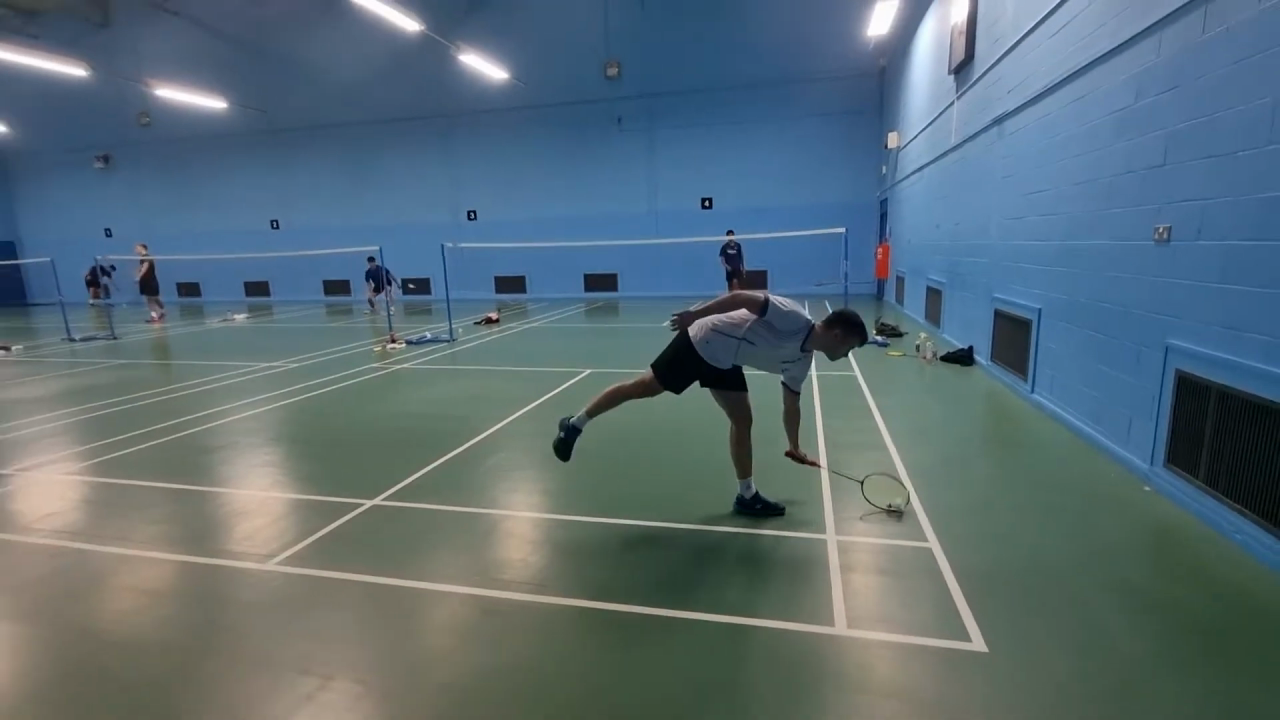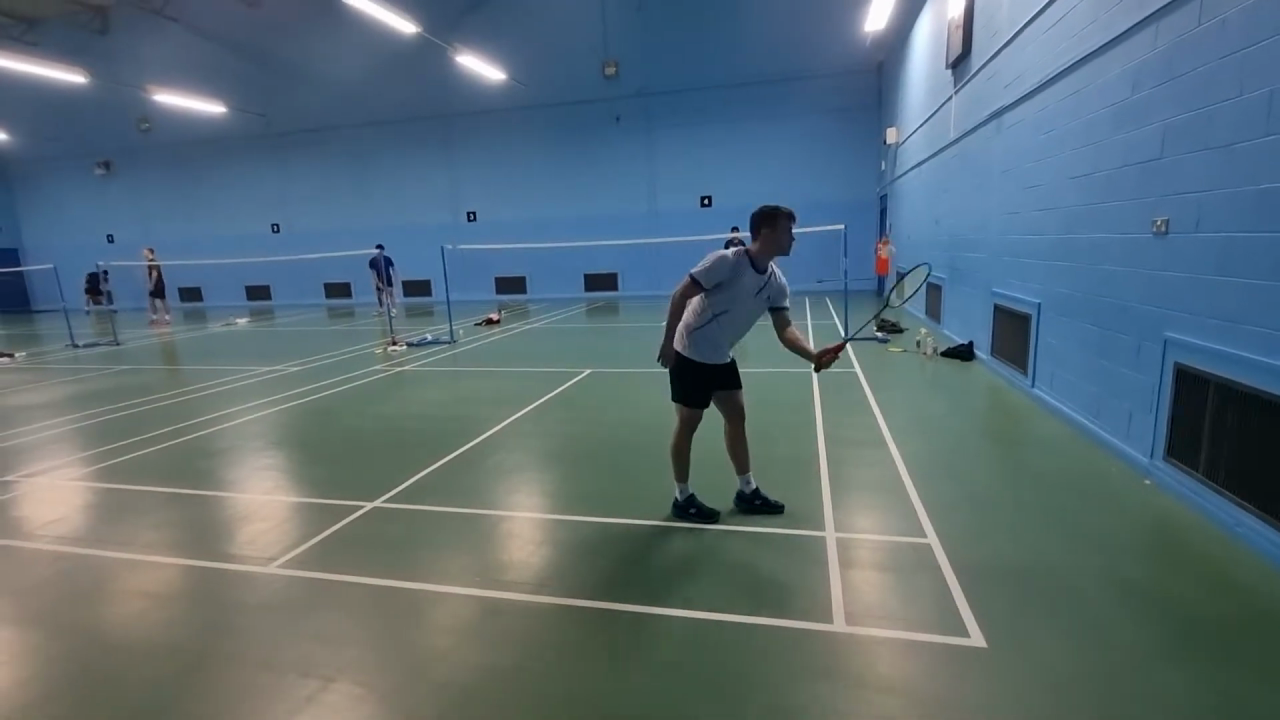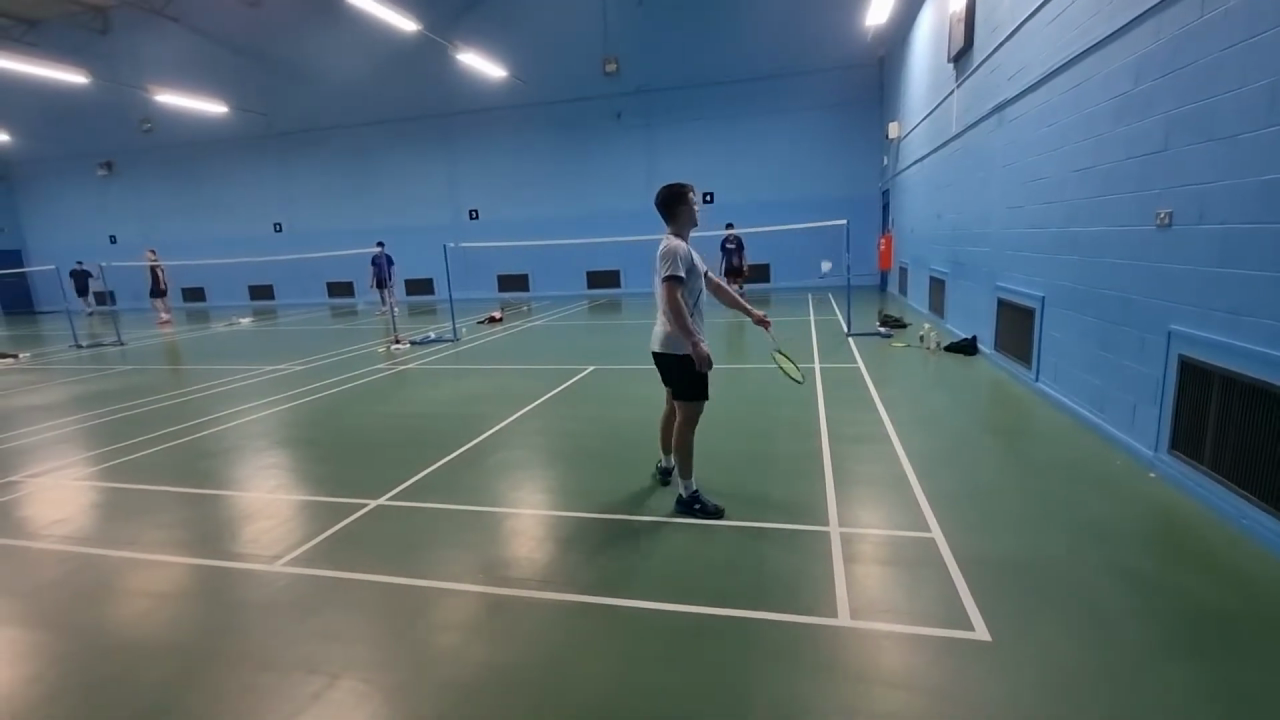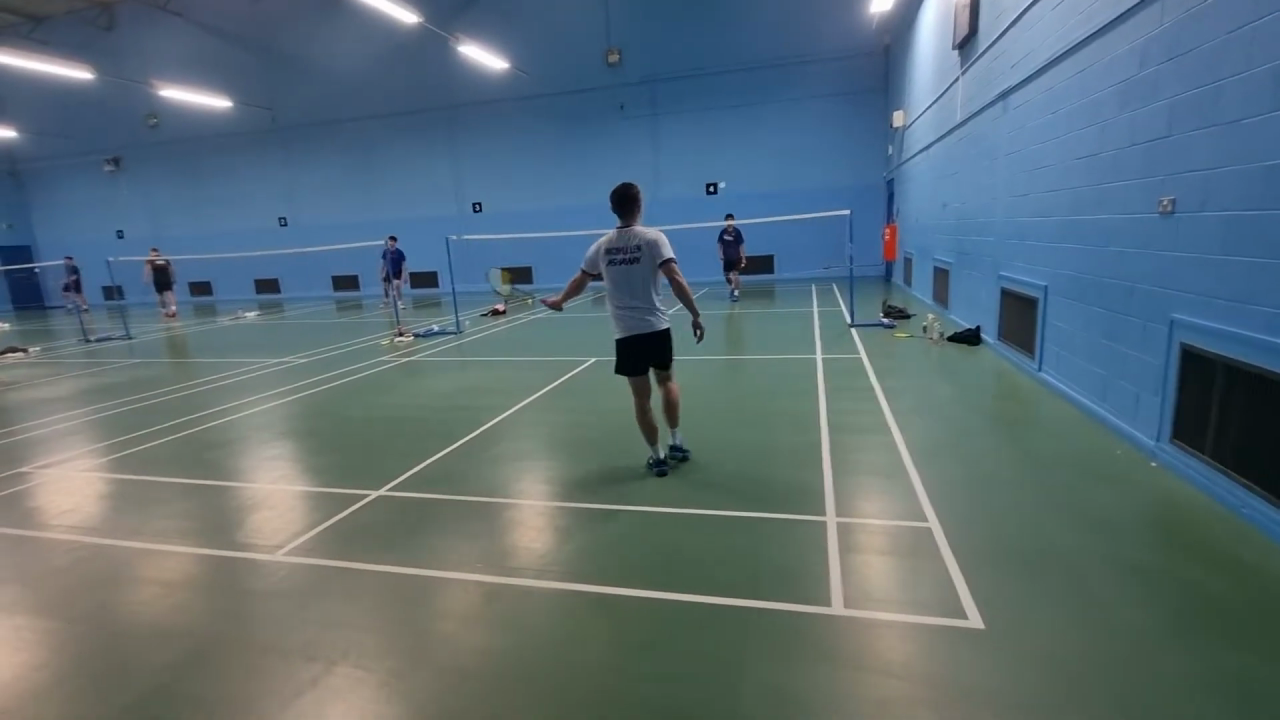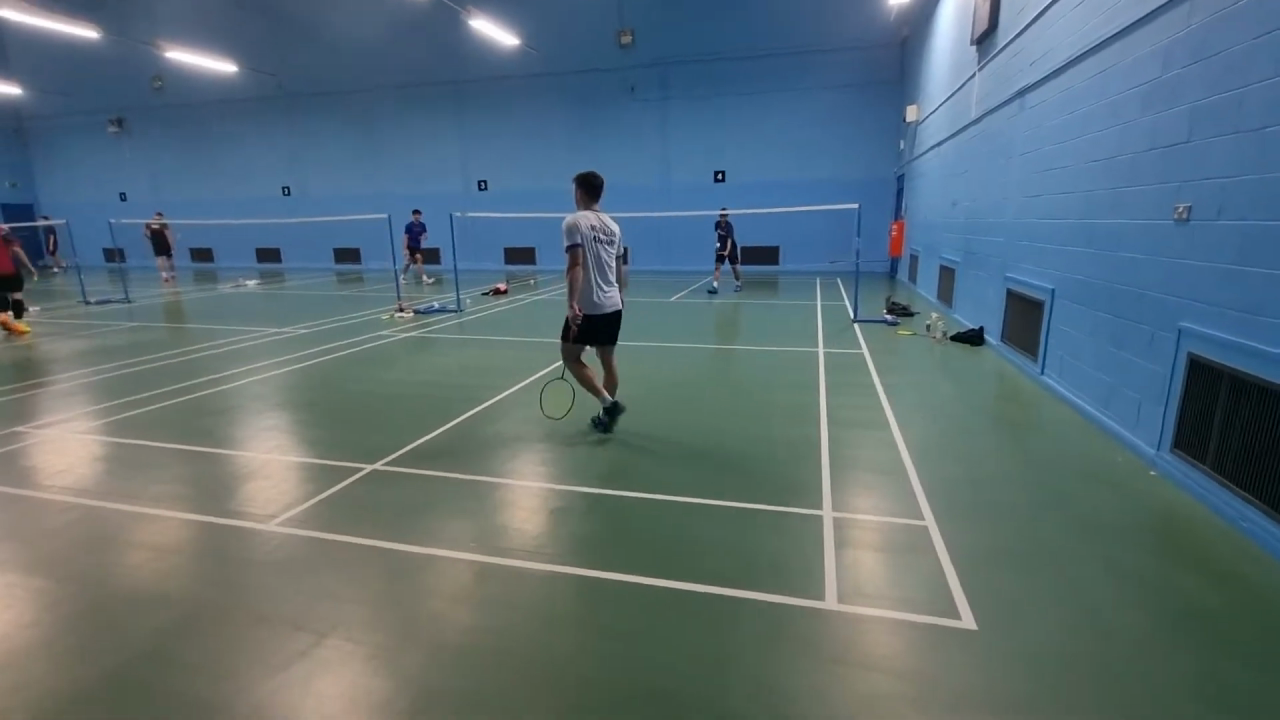
dt=0.5s
person 1, frame 1
left shoulder: (801, 360)
right shoulder: (794, 318)
left elbow: (791, 407)
right elbow: (741, 298)
left wrist: (795, 448)
right wrist: (696, 314)
left hip: (724, 362)
right hip: (700, 344)
left knee: (743, 419)
right knee: (641, 388)
left ankle: (747, 495)
right ankle: (574, 425)
person 1, frame 2
left shoulder: (776, 283)
right shoulder: (725, 262)
left elbow: (786, 330)
right elbow: (681, 297)
left wrist: (812, 355)
right wrist: (668, 343)
left hip: (721, 358)
right hip: (691, 355)
left knee: (736, 416)
right knee: (688, 423)
left ankle: (748, 493)
right ankle: (682, 499)
person 1, frame 3
left shoulder: (684, 249)
right shoulder: (675, 248)
left elbow: (715, 285)
right elbow: (672, 300)
left wrist: (750, 312)
right wrist: (696, 344)
left hip: (672, 346)
right hip: (680, 348)
left knee: (675, 407)
right knee: (688, 416)
left ankle: (666, 465)
right ankle: (687, 494)
person 1, frame 4
left shoulder: (601, 247)
right shoulder: (653, 238)
left elbow: (580, 281)
right elbow: (675, 279)
left wrist: (558, 301)
right wrist: (695, 315)
left hip: (626, 331)
right hip: (657, 327)
left knee: (641, 394)
right knee: (666, 381)
left ankle: (658, 456)
right ankle: (676, 443)
person 1, frame 5
left shoulder: (574, 222)
right shoulder: (613, 226)
left elbow: (576, 265)
left wrist: (572, 304)
left hip: (587, 307)
right hip: (613, 305)
left knee: (571, 358)
right knee: (608, 360)
left ankle: (609, 403)
right ankle: (607, 414)
